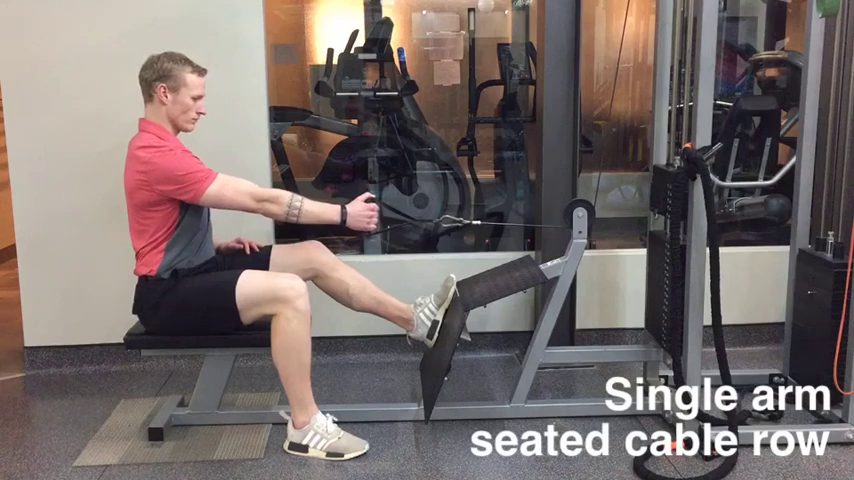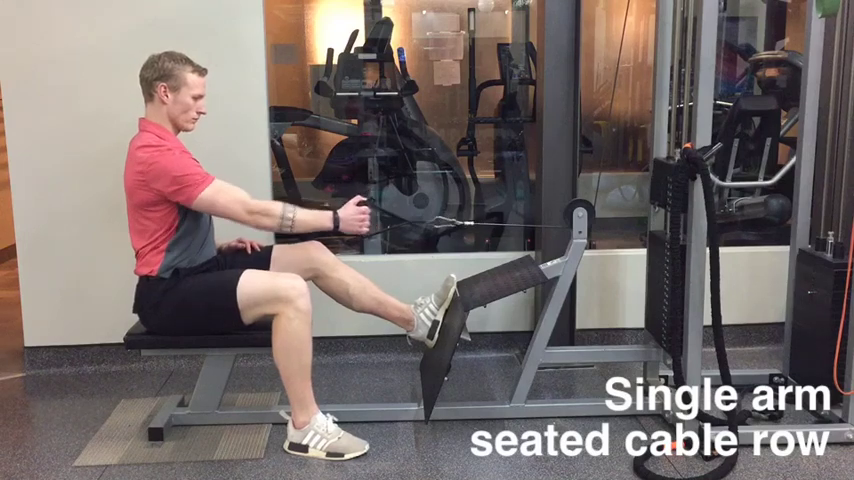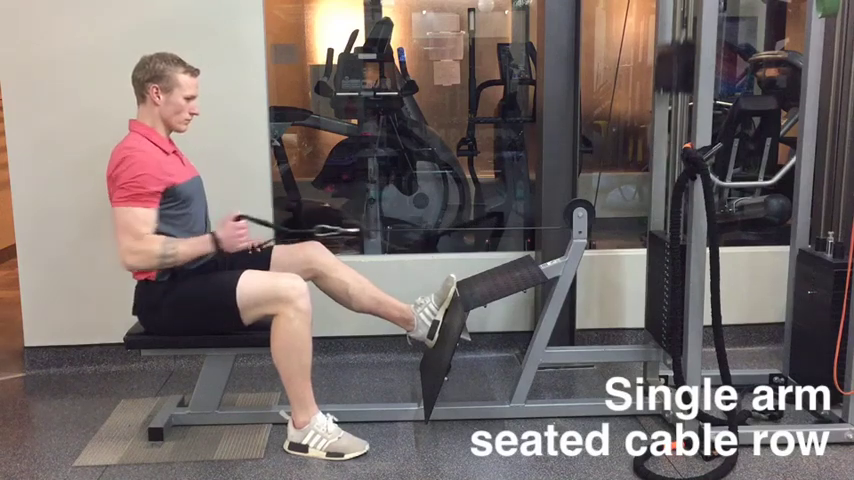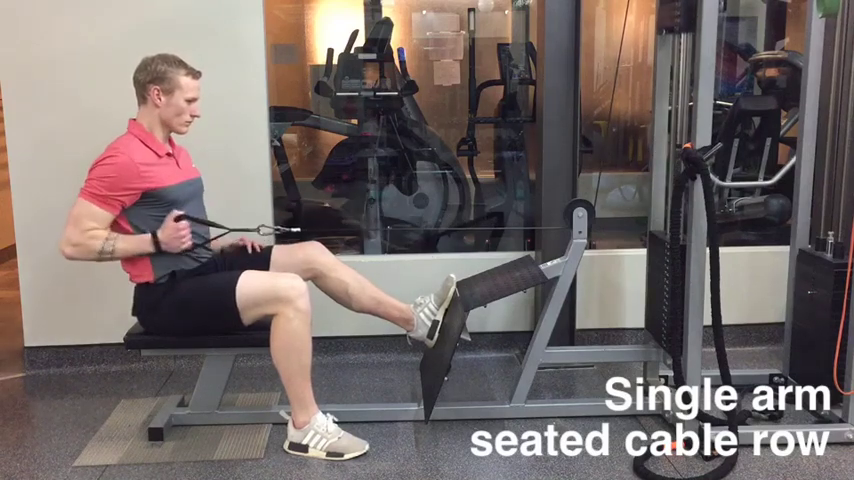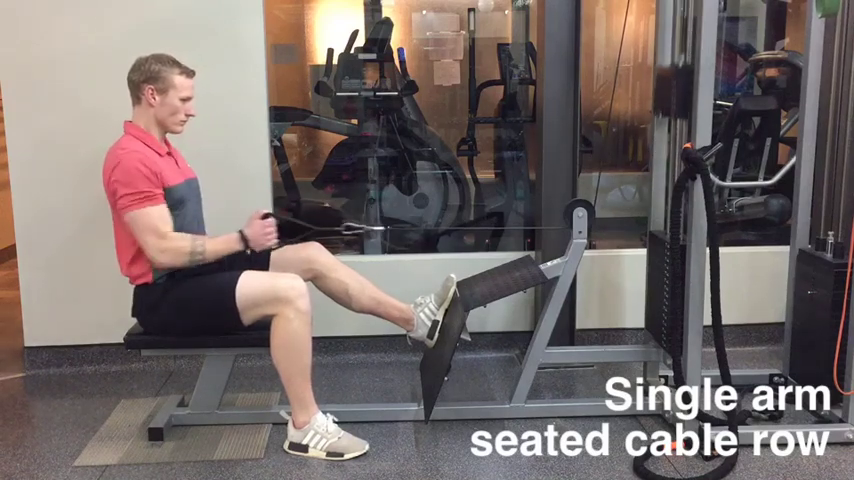
dt=0.5s
person 1, frame 1
left shoulder: (158, 146)
right shoulder: (158, 156)
right elbow: (260, 200)
left wrist: (218, 245)
right wrist: (343, 214)
left hip: (193, 271)
right hip: (168, 294)
left knee: (312, 255)
right knee: (290, 292)
left ankle: (414, 319)
right ankle: (305, 427)
person 1, frame 2
left shoulder: (158, 145)
right shoulder: (158, 156)
right elbow: (251, 211)
left wrist: (222, 246)
right wrist: (335, 219)
left hip: (194, 269)
right hip: (169, 293)
left knee: (312, 256)
right knee: (291, 292)
left ankle: (414, 320)
right ankle: (306, 426)
person 1, frame 3
left shoulder: (161, 148)
right shoulder: (137, 158)
right elbow: (135, 252)
left wrist: (223, 241)
right wrist: (215, 242)
left hip: (199, 270)
right hip: (167, 294)
left knee: (312, 255)
right knee: (290, 292)
left ankle: (415, 321)
right ankle: (305, 427)
person 1, frame 4
left shoulder: (173, 150)
right shoulder: (123, 160)
right elbow: (75, 241)
left wrist: (222, 245)
right wrist: (156, 241)
left hip: (201, 268)
right hip: (167, 295)
left knee: (311, 255)
right knee: (289, 291)
left ankle: (414, 320)
right ankle: (304, 426)
person 1, frame 5
left shoulder: (160, 149)
right shoulder: (131, 159)
right elbow: (163, 251)
left wrist: (233, 244)
right wrist: (243, 239)
left hip: (192, 273)
right hip: (166, 295)
left knee: (310, 255)
right knee: (290, 291)
left ankle: (416, 320)
right ankle: (305, 426)
